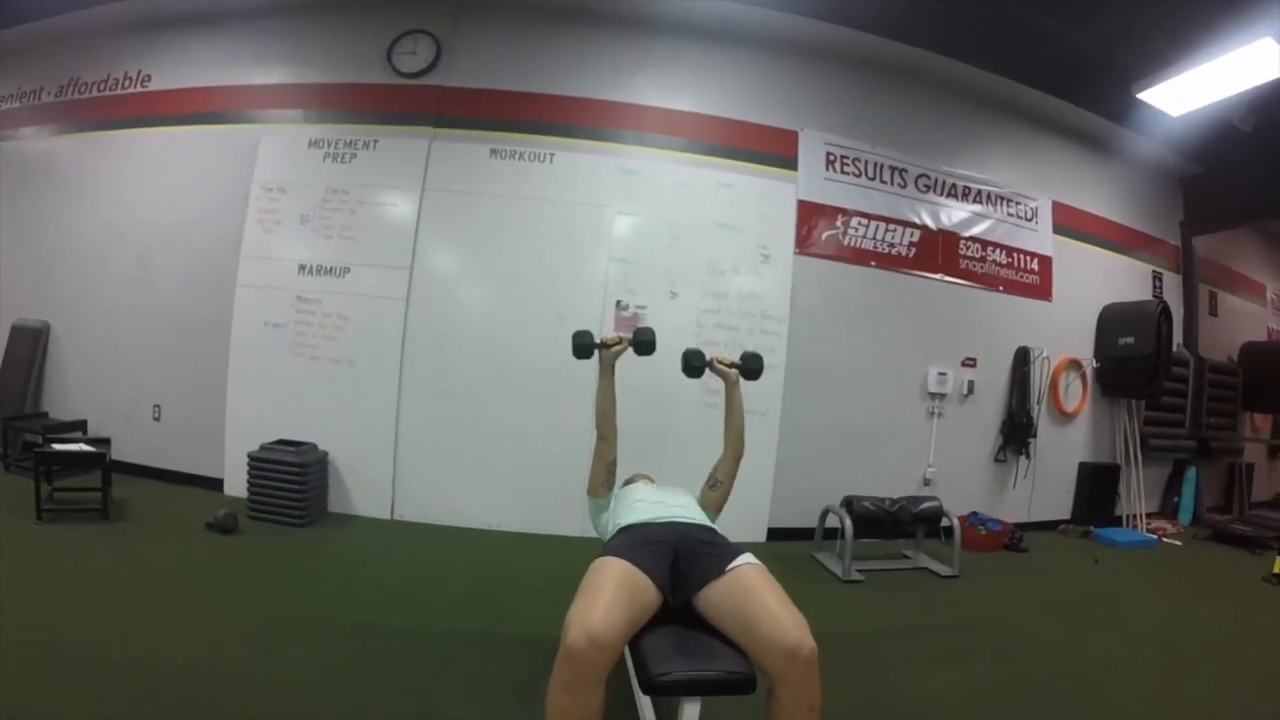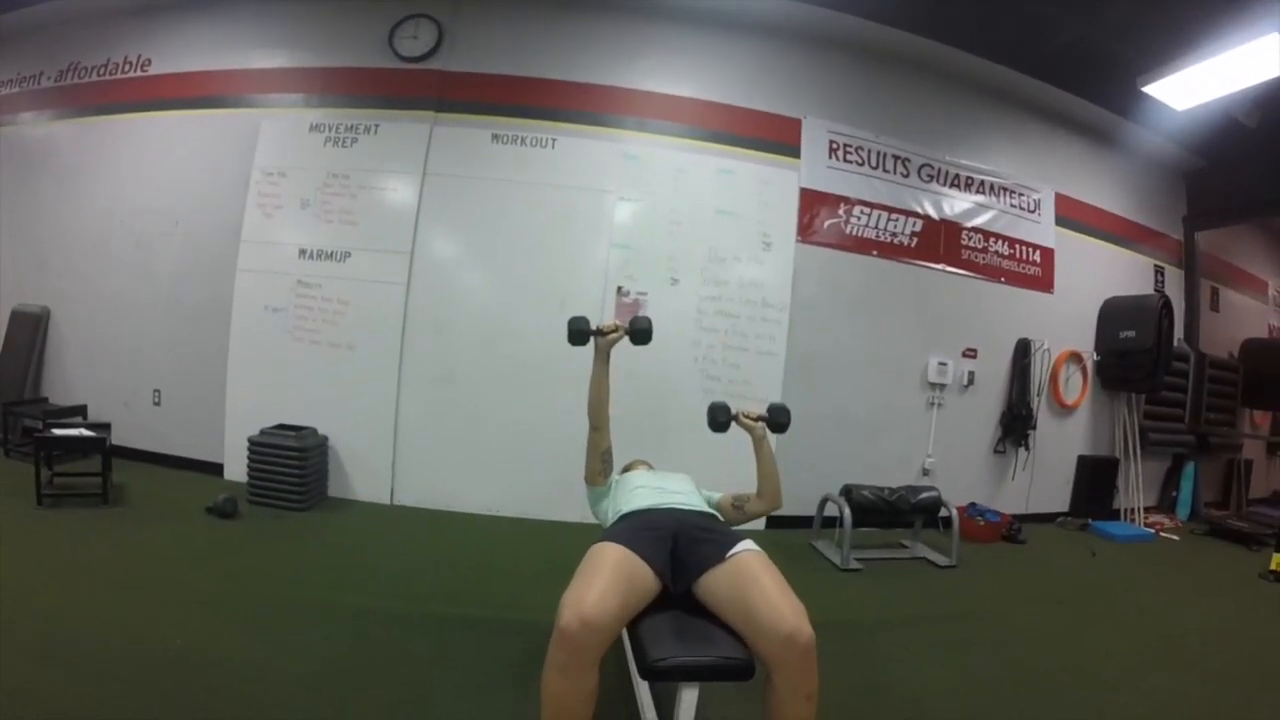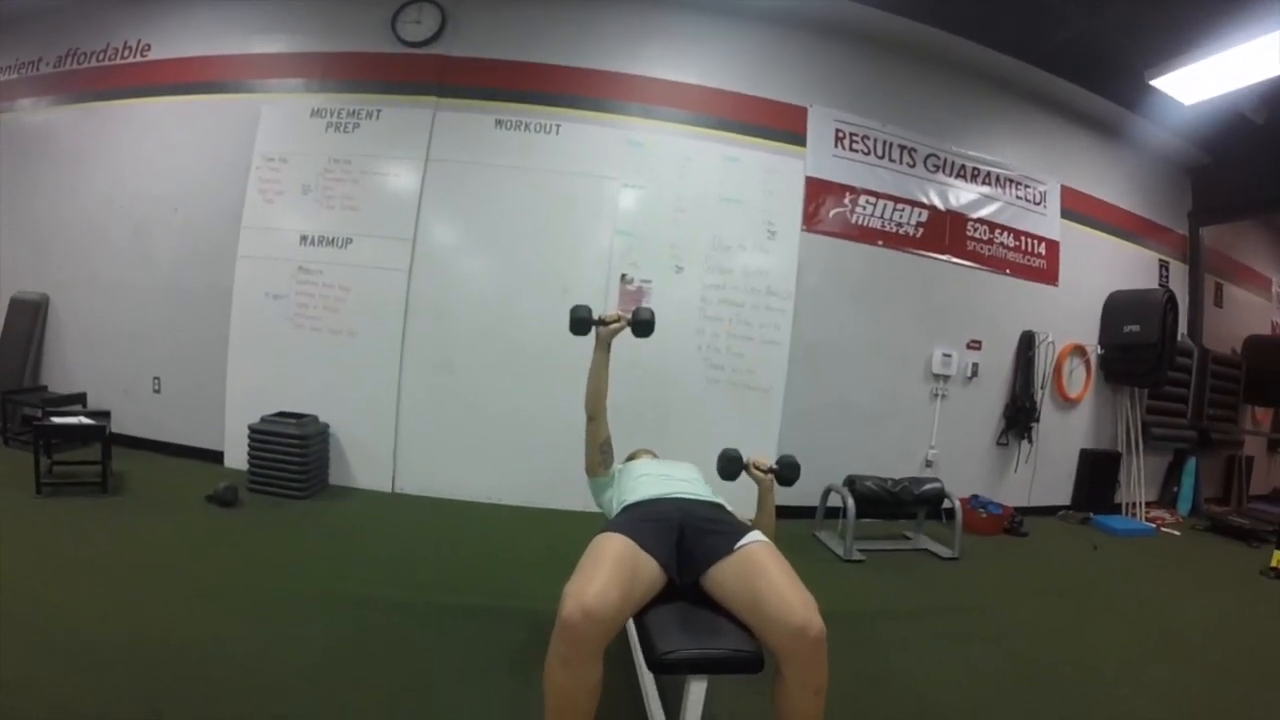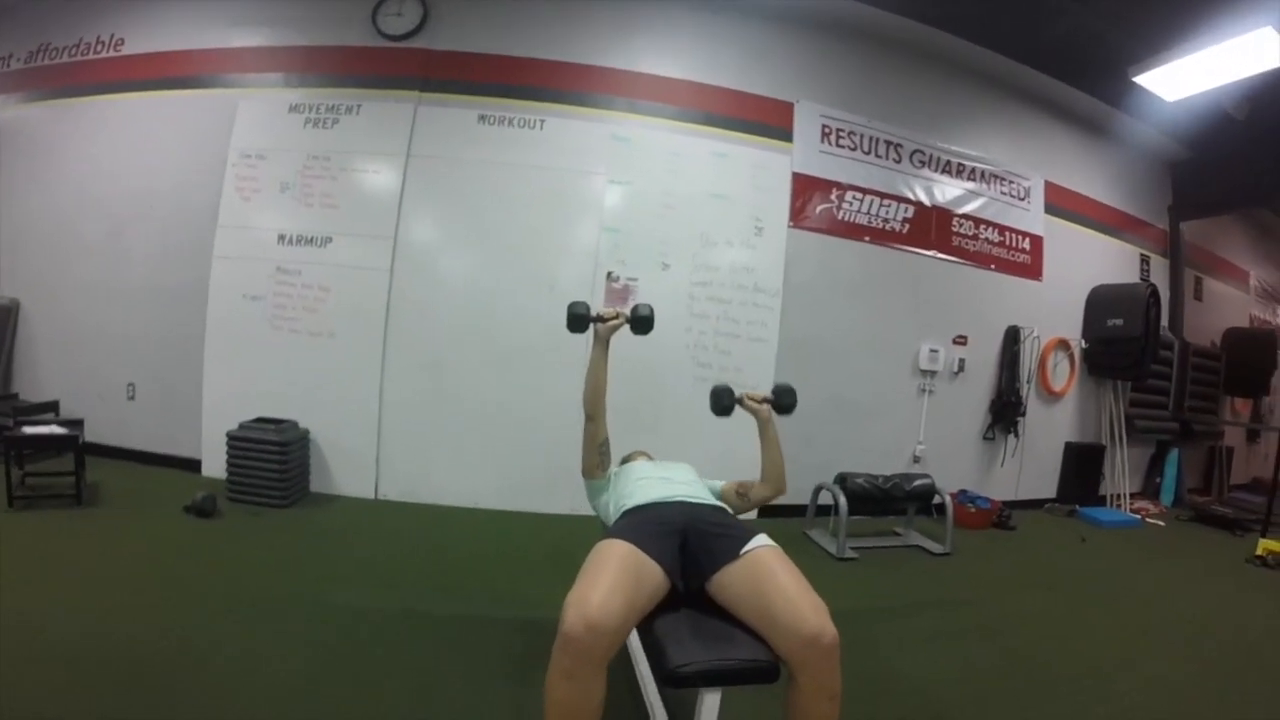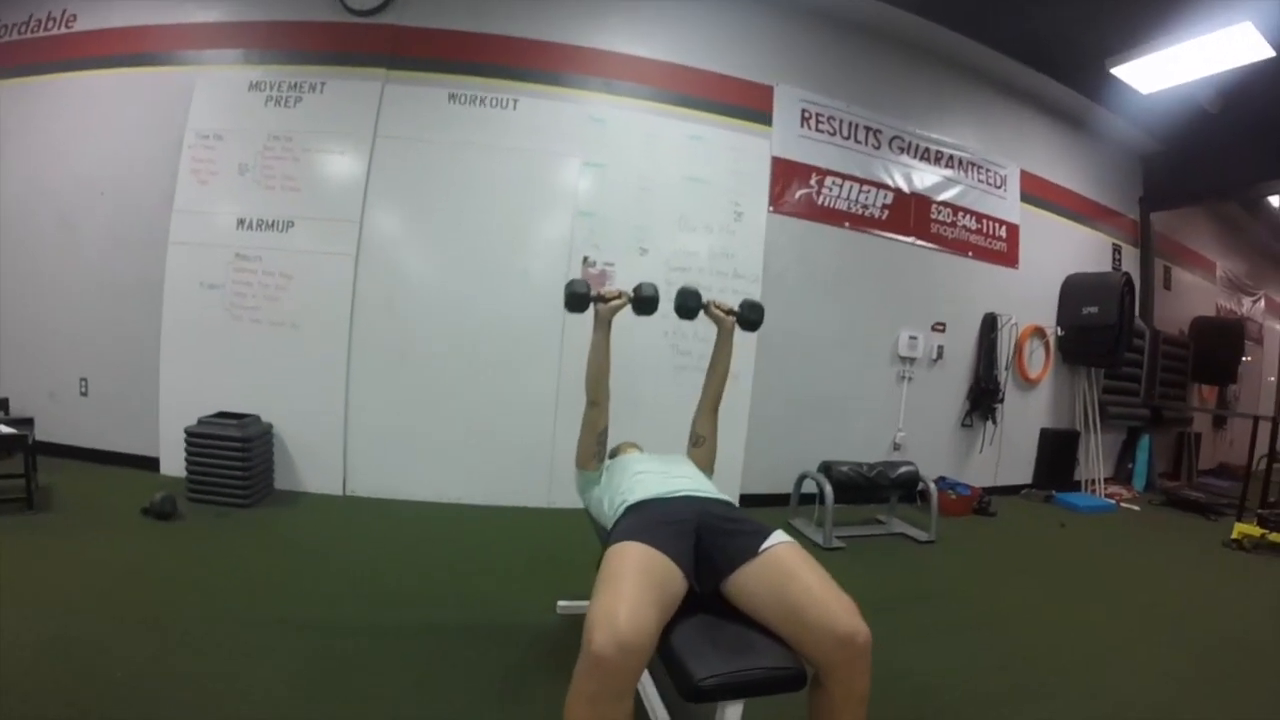
dt=0.4s
person 1, frame 1
left shoulder: (695, 506)
right shoulder: (611, 506)
left elbow: (733, 454)
right elbow: (606, 438)
left wrist: (731, 385)
right wrist: (607, 367)
left hip: (705, 542)
left knee: (799, 653)
right knee: (582, 646)
person 1, frame 2
left shoulder: (696, 493)
right shoulder: (611, 492)
left elbow: (768, 500)
right elbow: (599, 427)
left wrist: (758, 436)
right wrist: (602, 354)
left hip: (705, 528)
right hip: (636, 526)
left knee: (797, 641)
right knee: (576, 629)
person 1, frame 3
left shoulder: (697, 477)
right shoulder: (614, 482)
left elbow: (763, 537)
right elbow: (595, 417)
left wrist: (765, 487)
right wrist: (603, 344)
left hip: (712, 518)
right hip: (642, 514)
left knee: (807, 634)
right knee: (579, 620)
person 1, frame 4
left shoulder: (695, 479)
right shoulder: (610, 485)
left elbow: (772, 487)
right elbow: (594, 417)
left wrist: (765, 421)
right wrist: (601, 343)
left hip: (715, 522)
right hip: (643, 519)
left knee: (819, 642)
right knee: (582, 632)
person 1, frame 5
left shoulder: (687, 469)
right shoulder: (599, 481)
left elbow: (709, 406)
right elbow: (597, 402)
left wrist: (725, 333)
right wrist: (603, 324)
left hip: (722, 516)
right hip: (647, 517)
left knee: (849, 641)
right knee: (610, 650)
